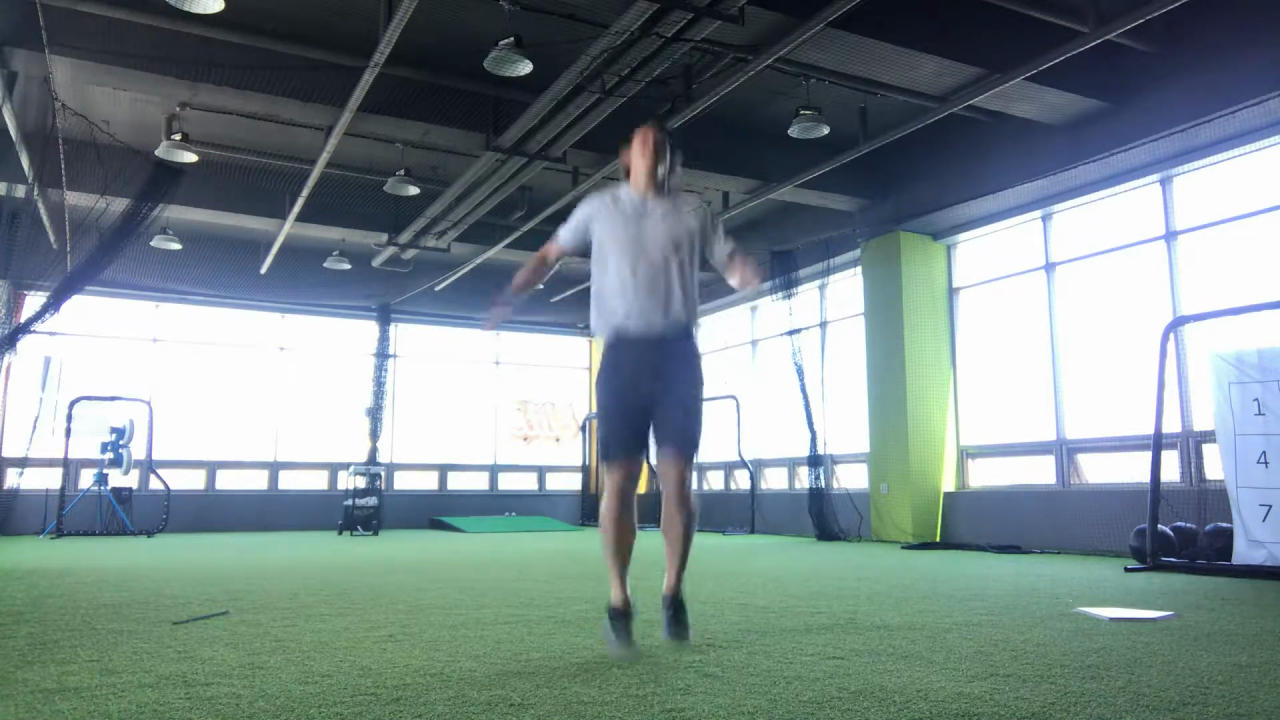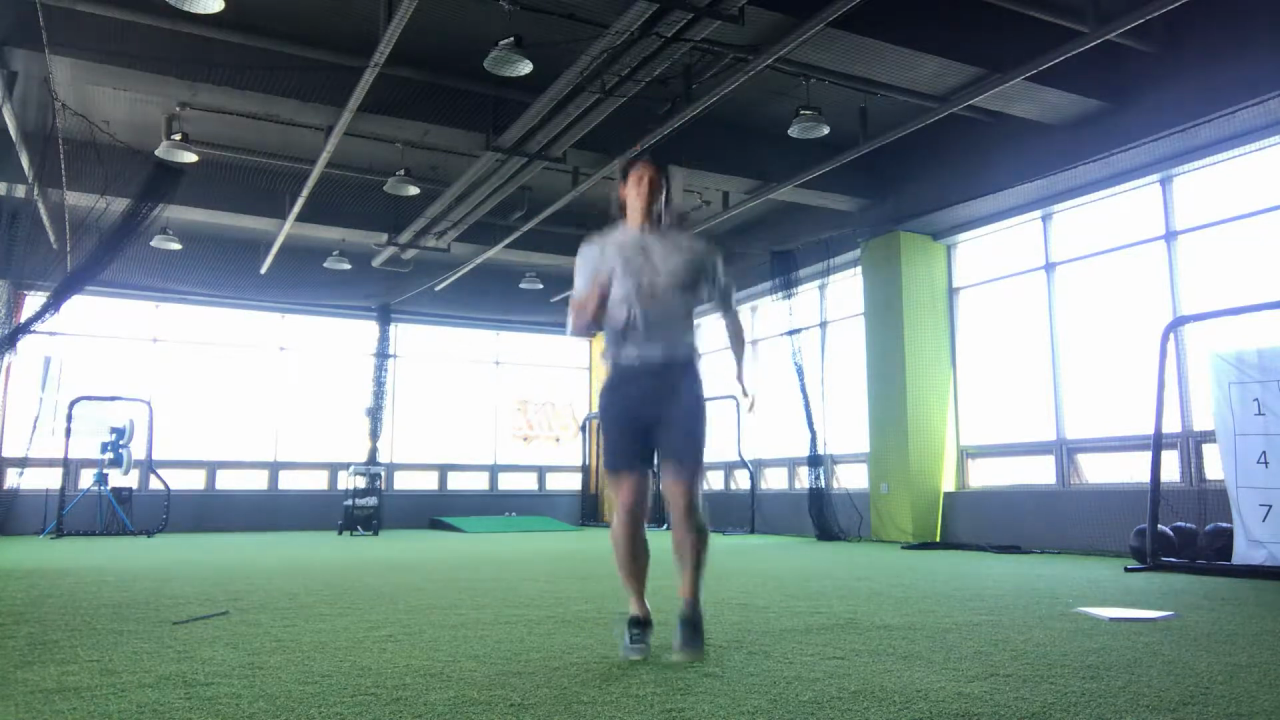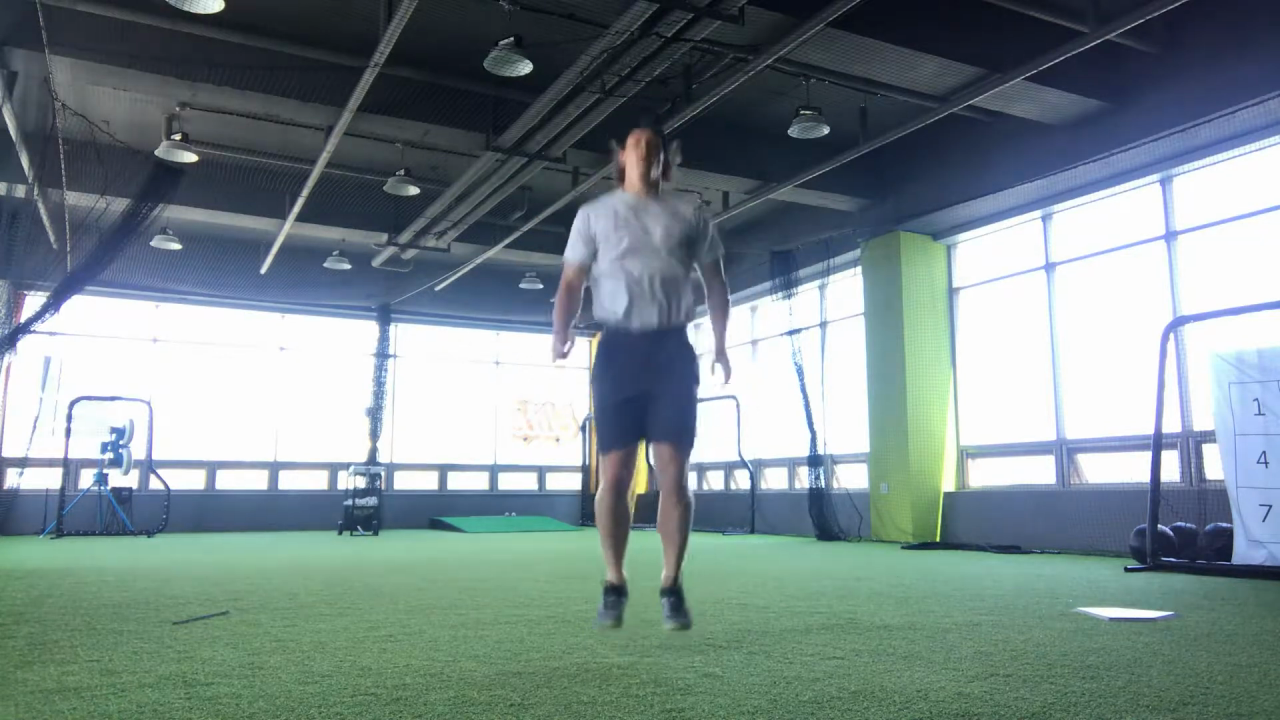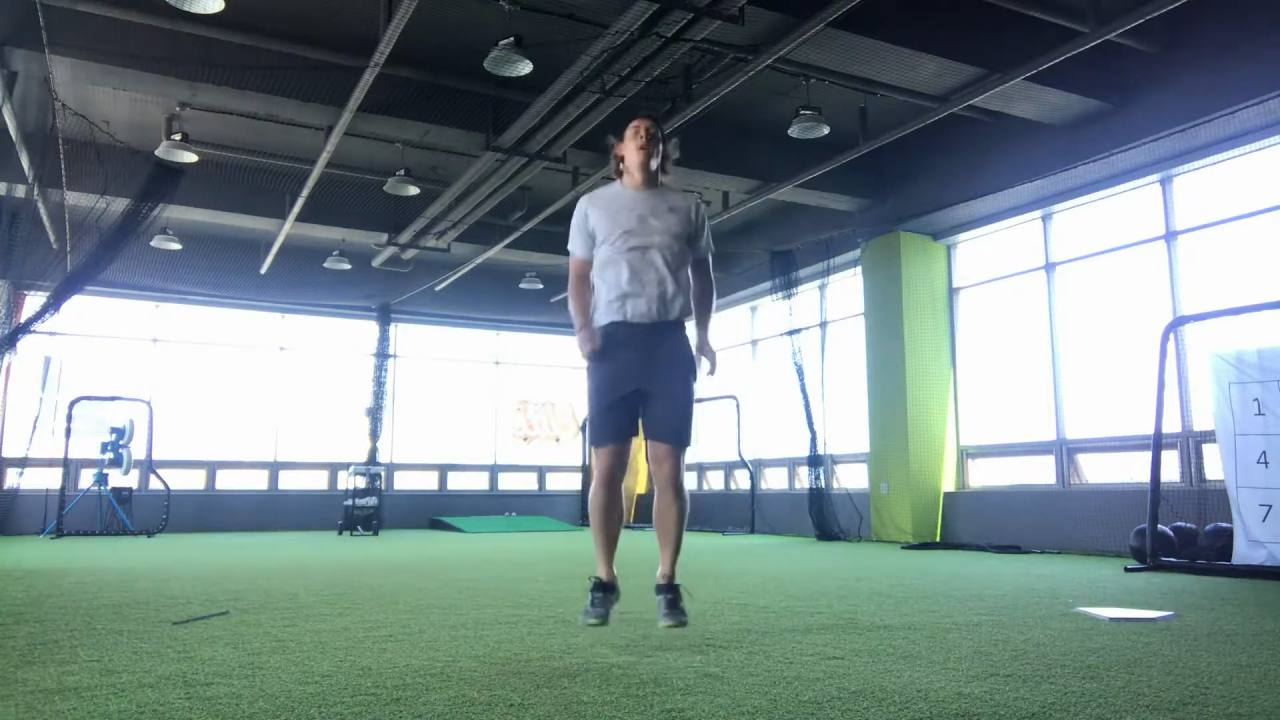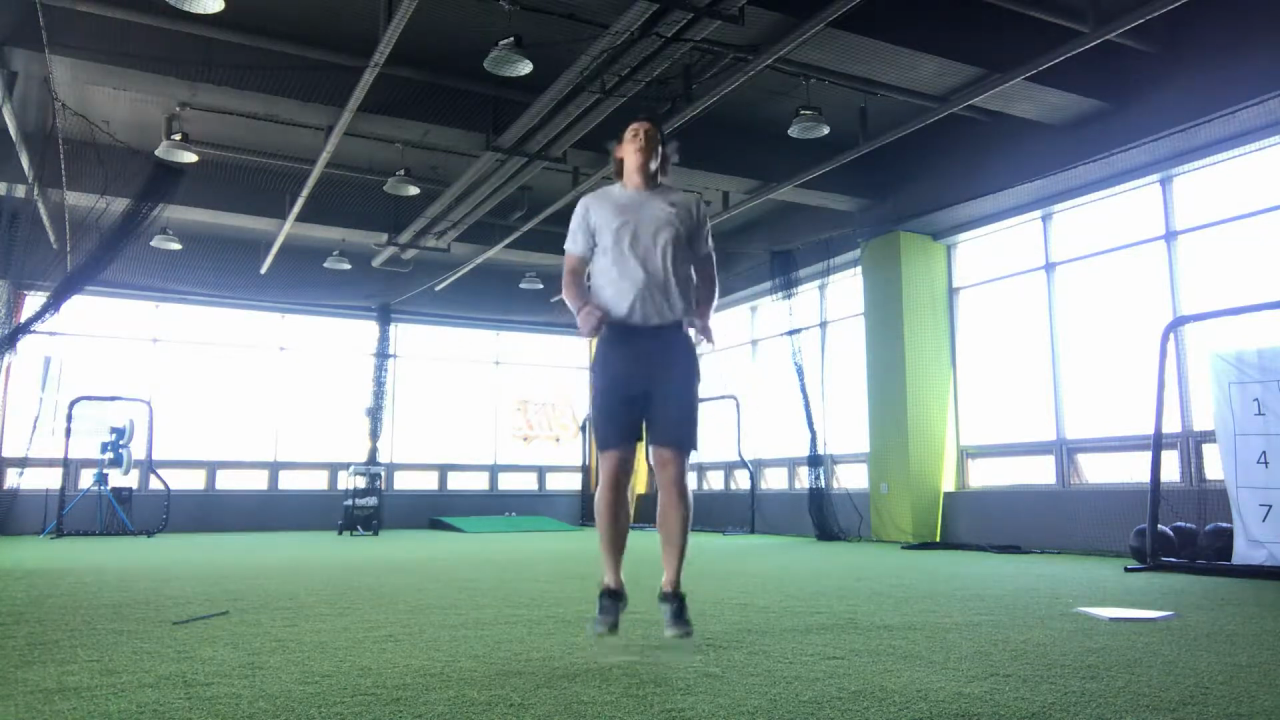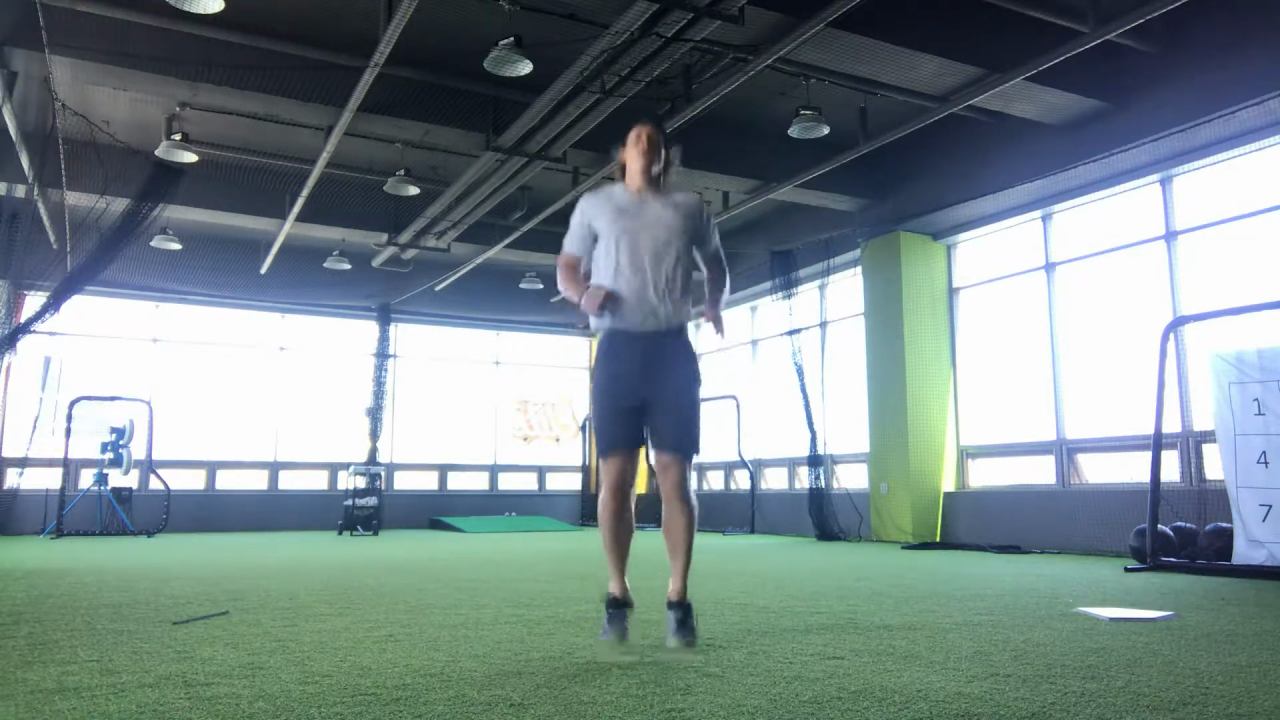
dt=0.4s
person 1, frame 1
left shoulder: (693, 215)
right shoulder: (598, 208)
left elbow: (735, 269)
right elbow: (549, 255)
left wrist: (747, 273)
right wrist: (509, 296)
left hip: (677, 353)
right hip: (623, 356)
left knee: (676, 483)
right knee: (619, 485)
left ankle: (672, 595)
right ankle: (618, 603)
person 1, frame 2
left shoulder: (693, 249)
right shoulder: (598, 251)
left elbow: (726, 307)
right elbow: (578, 322)
left wrist: (741, 366)
right wrist: (593, 310)
left hip: (676, 378)
right hip: (625, 382)
left knee: (683, 497)
right knee: (628, 501)
left ankle: (689, 611)
right ankle: (638, 616)
person 1, frame 3
left shoulder: (689, 214)
right shoulder: (594, 213)
left elbow: (714, 280)
right elbow: (571, 282)
left wrist: (719, 340)
right wrist: (561, 329)
left hip: (672, 349)
right hip: (619, 348)
left knee: (672, 471)
right knee: (615, 472)
left ankle: (671, 586)
right ankle: (614, 583)
person 1, frame 4
left shoulder: (688, 208)
right shoulder: (592, 205)
left elbow: (702, 275)
right elbow: (579, 277)
left wrist: (703, 335)
right wrist: (583, 326)
left hip: (669, 342)
right hip: (615, 343)
left knee: (668, 468)
right knee: (607, 466)
left ankle: (667, 584)
right ankle: (604, 580)
person 1, frame 5
left shoulder: (688, 207)
right shoulder: (593, 205)
left elbow: (706, 271)
right elbow: (572, 272)
left wrist: (702, 315)
right wrist: (582, 308)
left hip: (672, 345)
right hip: (618, 345)
left knee: (672, 470)
right knee: (614, 470)
left ankle: (672, 591)
right ankle: (611, 587)
person 1, frame 6
left shoulder: (689, 207)
right shoulder: (594, 205)
left elbow: (714, 260)
right elbow: (566, 268)
left wrist: (715, 304)
right wrist: (583, 293)
left hip: (672, 350)
right hip: (617, 351)
left knee: (675, 477)
right knee: (616, 478)
left ankle: (679, 599)
right ankle: (617, 594)
